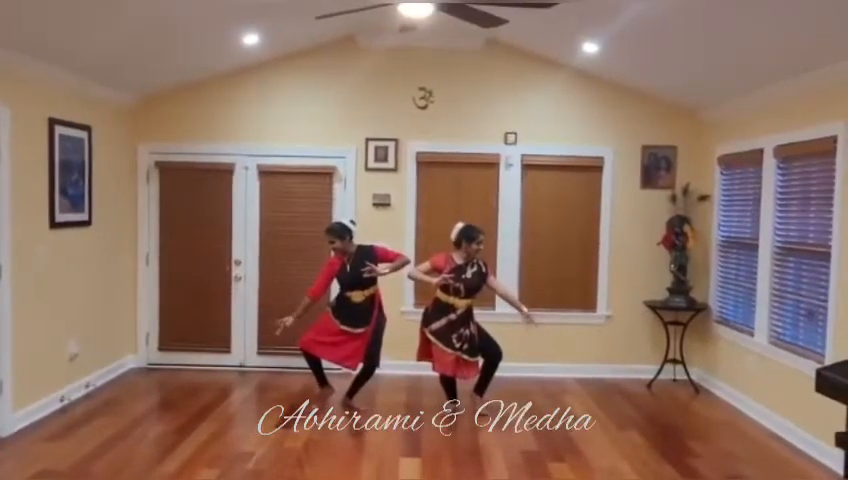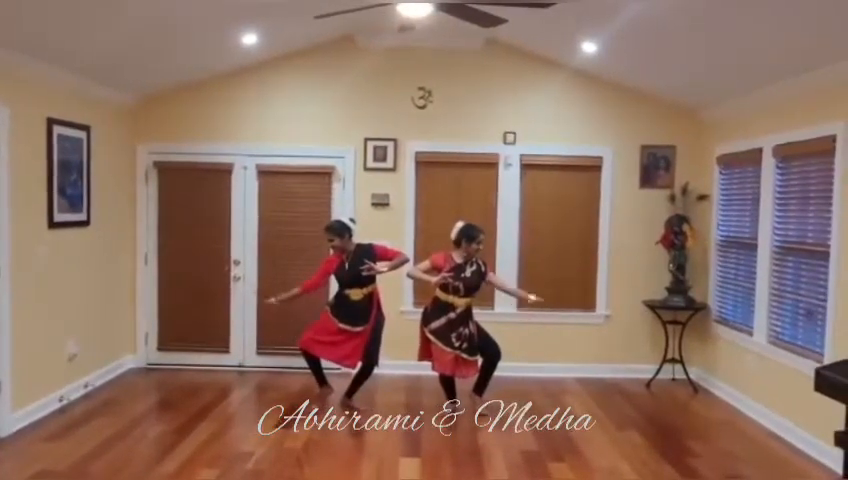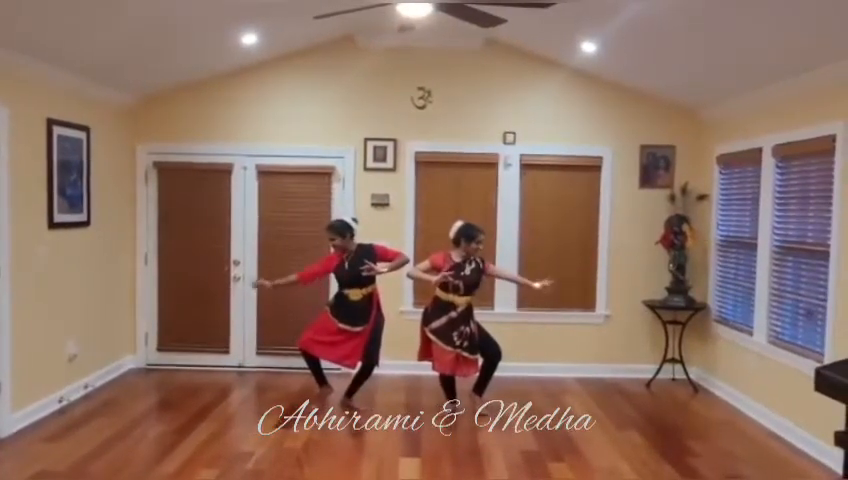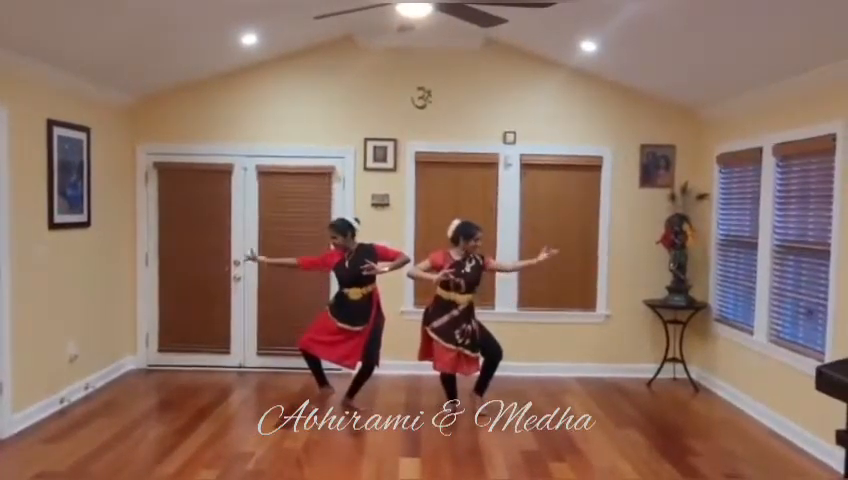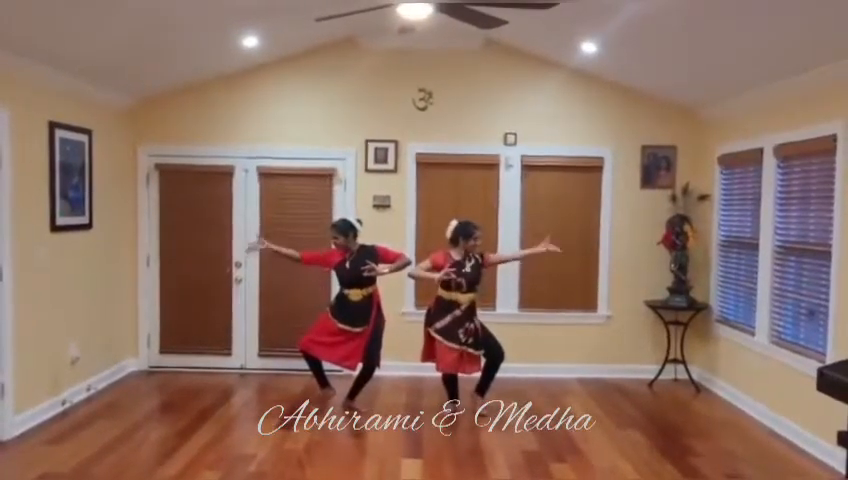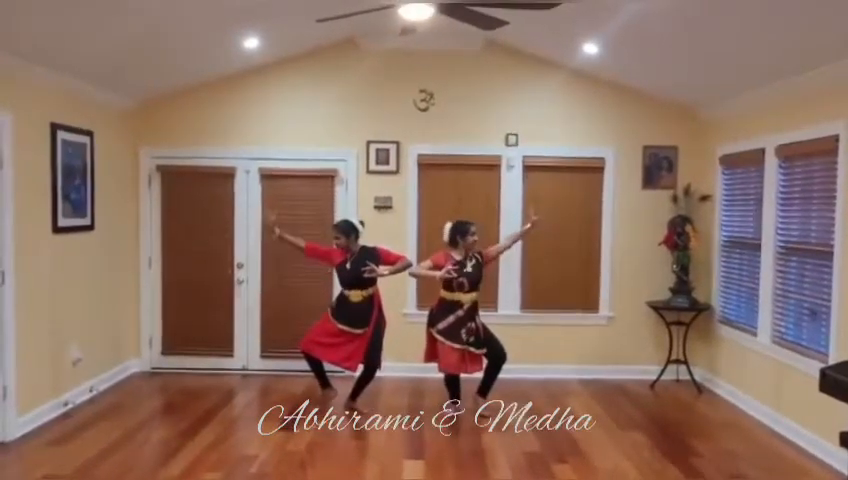
dt=0.3s
person 1, frame 1
left shoulder: (480, 267)
right shoulder: (444, 260)
left elbow: (500, 289)
right elbow: (412, 272)
left wrist: (522, 309)
right wrist: (433, 280)
left hip: (464, 320)
right hip: (441, 319)
left knee: (494, 353)
right knee: (446, 364)
left ankle: (477, 395)
right ankle: (453, 404)
person 1, frame 2
left shoulder: (479, 266)
right shoulder: (443, 259)
left elbow: (500, 284)
right elbow: (411, 271)
left wrist: (527, 297)
right wrist: (433, 279)
left hip: (464, 319)
right hip: (440, 319)
left knee: (493, 353)
right knee: (446, 363)
left ankle: (477, 394)
right ankle: (452, 403)
person 1, frame 3
left shoulder: (478, 263)
right shoulder: (442, 259)
left elbow: (505, 274)
right elbow: (412, 272)
left wrist: (532, 284)
right wrist: (433, 279)
left hip: (464, 319)
right hip: (441, 318)
left knee: (493, 353)
right knee: (446, 363)
left ankle: (477, 394)
right ankle: (452, 404)
person 1, frame 4
left shoulder: (478, 261)
right shoulder: (441, 257)
left elbow: (507, 267)
right elbow: (412, 272)
left wrist: (536, 261)
right wrist: (434, 277)
left hip: (466, 317)
right hip: (442, 317)
left knee: (495, 353)
right knee: (447, 362)
left ankle: (478, 394)
right ankle: (453, 403)
person 1, frame 5
left shoulder: (478, 259)
right shoulder: (442, 257)
left elbow: (508, 257)
right elbow: (413, 272)
left wrist: (537, 250)
right wrist: (435, 276)
left hip: (467, 317)
right hip: (444, 317)
left knee: (496, 354)
right knee: (449, 363)
left ankle: (479, 395)
right ankle: (453, 404)
person 1, frame 6
left shoulder: (478, 258)
right shoulder: (442, 258)
left elbow: (506, 244)
right elbow: (414, 271)
left wrist: (527, 228)
right wrist: (438, 274)
left hip: (470, 317)
right hip: (447, 318)
left knee: (498, 355)
right knee: (451, 364)
left ankle: (480, 396)
right ankle: (455, 404)
person 2, frame 1
left shoulder: (371, 252)
right shoulder: (334, 263)
left elbow: (404, 259)
right elbow: (315, 292)
left wrist: (384, 271)
right wrist: (293, 317)
left hip: (369, 314)
right hip: (341, 312)
left knee: (370, 362)
right knee: (308, 344)
left ankle: (348, 398)
right ankle: (324, 386)
person 2, frame 2
left shoulder: (370, 250)
right shoulder: (333, 261)
left elbow: (403, 257)
right elbow: (309, 284)
left wrist: (383, 268)
right wrist: (279, 299)
left hip: (368, 313)
right hip: (340, 310)
left knee: (369, 361)
right knee: (307, 344)
left ankle: (347, 398)
right ankle: (324, 386)
person 2, frame 3
left shoulder: (371, 251)
right shoulder: (333, 260)
left elbow: (403, 258)
right elbow: (304, 275)
left wrist: (383, 269)
right wrist: (272, 284)
left hip: (367, 313)
right hip: (340, 311)
left knee: (369, 361)
right knee: (307, 344)
left ankle: (347, 398)
right ankle: (323, 386)
person 2, frame 4
left shoulder: (371, 251)
right shoulder: (333, 257)
left elbow: (404, 258)
right elbow: (300, 262)
left wrist: (384, 269)
right wrist: (267, 261)
left hip: (367, 313)
right hip: (340, 310)
left knee: (369, 361)
right knee: (307, 344)
left ankle: (348, 398)
right ankle: (324, 386)
person 2, frame 5
left shoulder: (373, 252)
right shoulder: (334, 256)
left elbow: (405, 260)
right elbow: (301, 256)
left wrist: (384, 270)
right wrist: (270, 246)
left hip: (367, 313)
right hip: (341, 311)
left knee: (370, 362)
right knee: (308, 345)
left ankle: (350, 400)
right ankle: (325, 387)
person 2, frame 6
left shoulder: (374, 254)
right shoulder: (335, 255)
left elbow: (406, 262)
right elbow: (304, 246)
left wrist: (385, 271)
right wrist: (278, 233)
left hip: (368, 315)
right hip: (341, 311)
left knee: (371, 363)
right knee: (309, 346)
left ankle: (351, 400)
right ankle: (327, 388)
